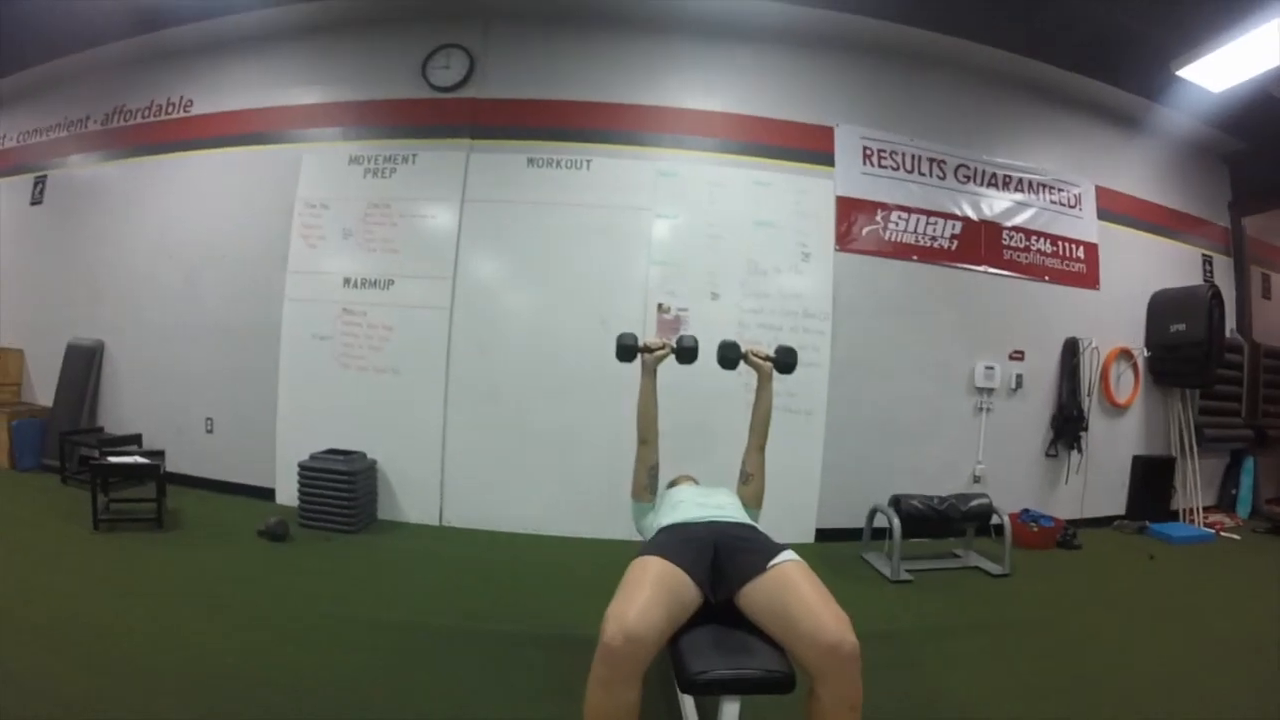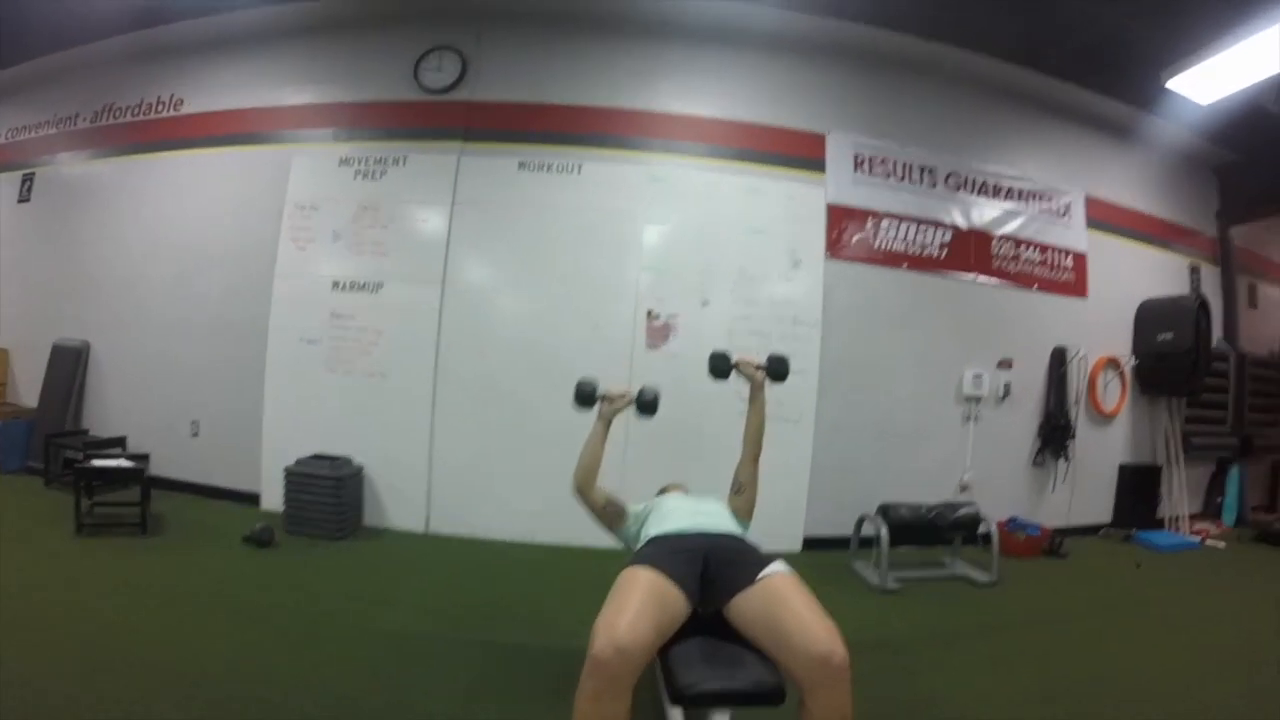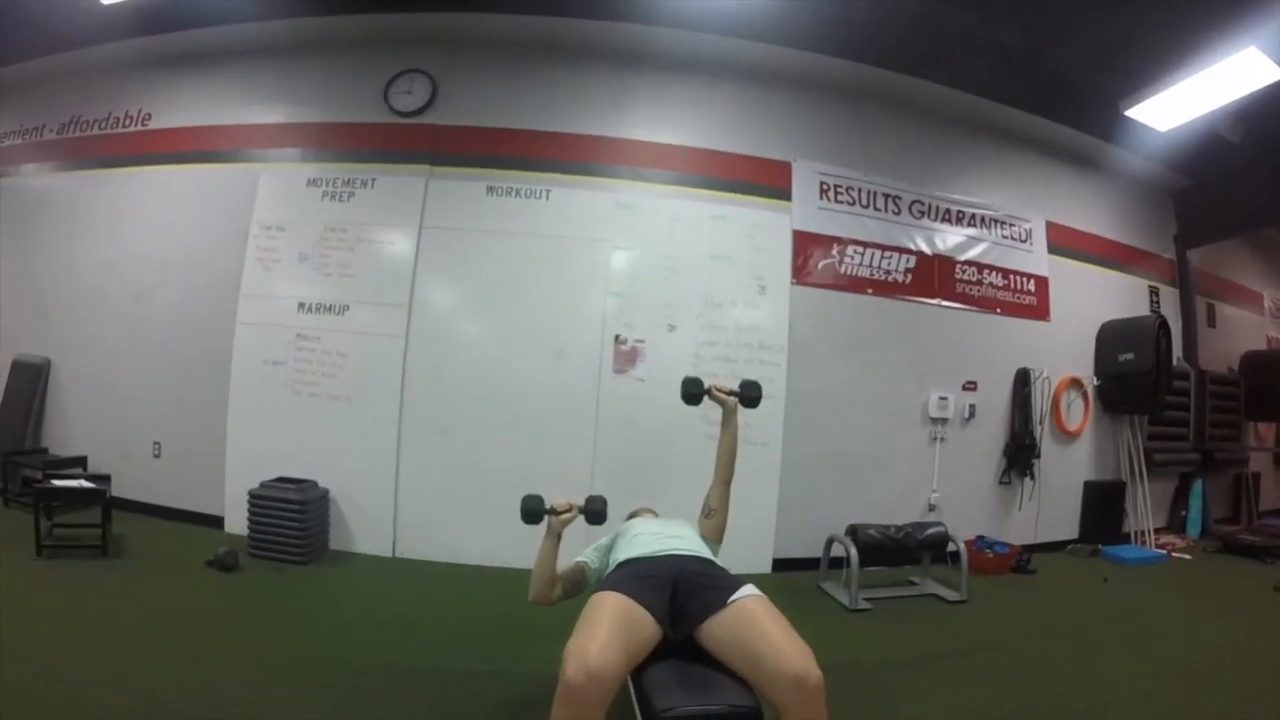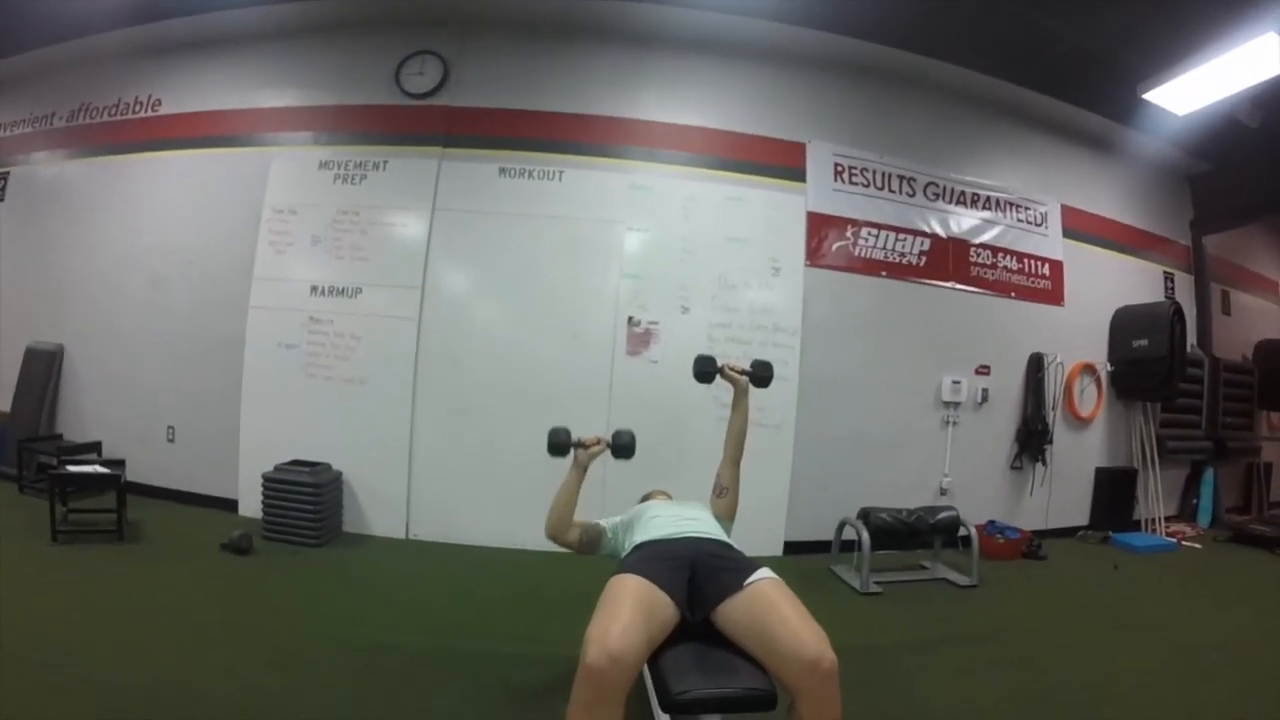
dt=0.5s
person 1, frame 1
left shoulder: (735, 503)
right shoulder: (656, 511)
left elbow: (755, 447)
right elbow: (647, 443)
left wrist: (765, 377)
right wrist: (648, 372)
left knee: (840, 650)
right knee: (619, 642)
person 1, frame 2
left shoulder: (721, 508)
right shoulder: (644, 515)
left elbow: (749, 459)
right elbow: (585, 487)
left wrist: (756, 390)
right wrist: (604, 419)
left hip: (734, 552)
left knee: (828, 659)
right knee: (610, 653)
person 1, frame 3
left shoulder: (693, 535)
right shoulder: (613, 544)
left elbow: (722, 482)
right elbow: (543, 593)
left wrist: (730, 414)
right wrist: (553, 533)
left knee: (804, 682)
right knee: (581, 680)
person 1, frame 4
left shoulder: (709, 515)
right shoulder: (625, 526)
left elbow: (731, 462)
right elbow: (558, 529)
left wrist: (741, 395)
right wrist: (580, 465)
left knee: (819, 667)
right knee: (601, 665)
